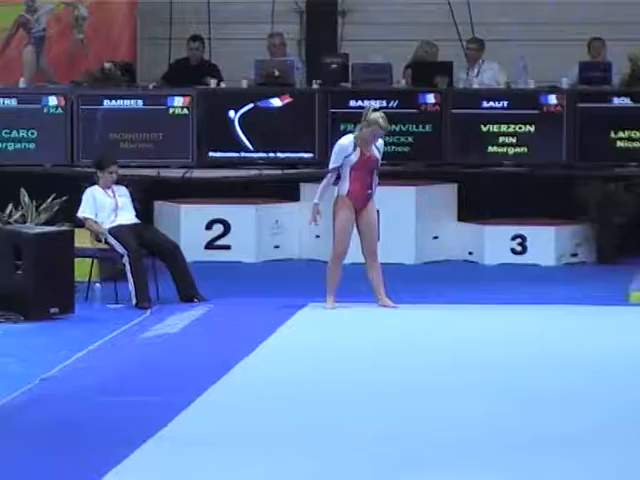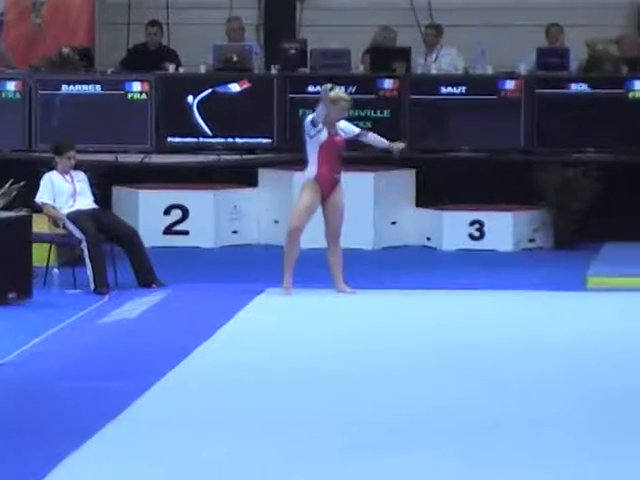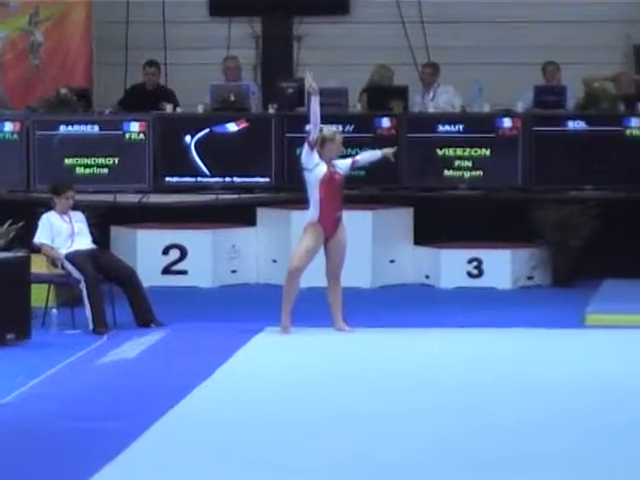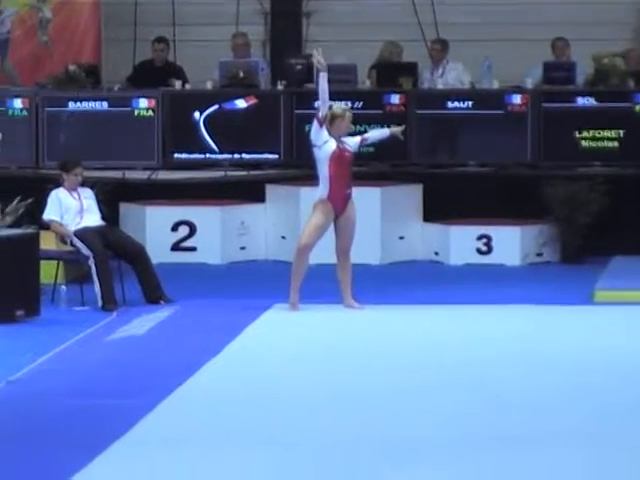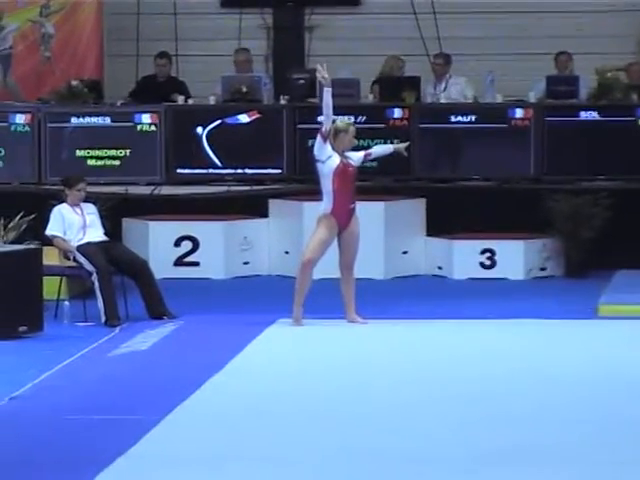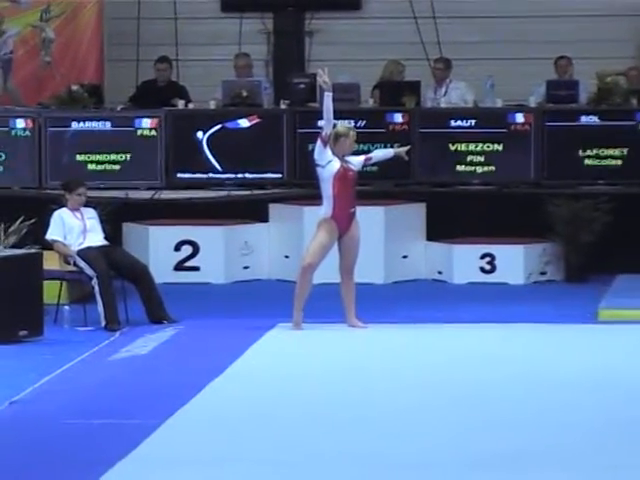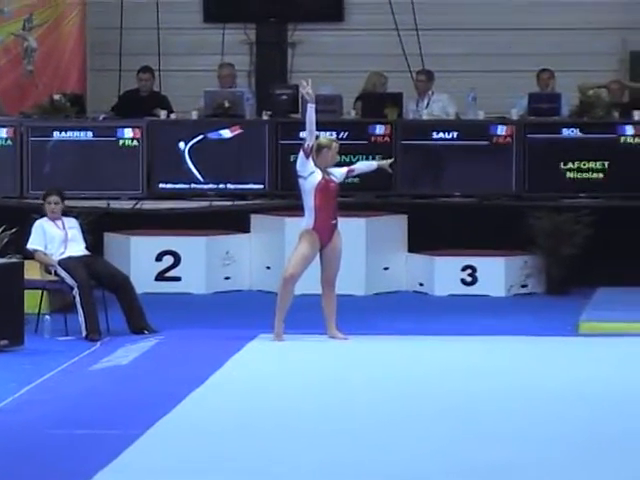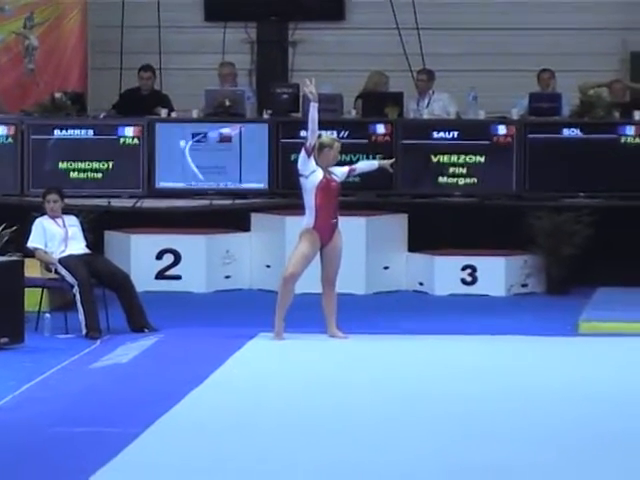
dt=0.4s
person 1, frame 1
left shoulder: (378, 144)
right shoulder: (345, 143)
right elbow: (331, 175)
right wrist: (317, 202)
left hip: (367, 202)
right hip: (346, 200)
left knee: (371, 252)
right knee: (340, 252)
left ankle: (381, 297)
right ankle: (330, 296)
person 1, frame 2
left shoulder: (342, 126)
right shoulder: (313, 124)
left elbow: (366, 135)
right elbow: (318, 118)
left wrist: (390, 145)
right wrist: (324, 107)
left hip: (334, 186)
right hip: (314, 183)
left knee: (334, 237)
right knee: (294, 228)
left ankle: (340, 283)
right ankle: (288, 281)
person 1, frame 3
left shoulder: (338, 166)
right shoulder: (311, 160)
left elbow: (362, 157)
right elbow: (314, 127)
left wrist: (383, 152)
right wrist: (314, 95)
left hip: (337, 226)
right hip: (316, 226)
left knee: (334, 275)
right knee: (295, 268)
left ankle: (338, 321)
right ankle: (285, 319)
person 1, frame 4
left shoulder: (348, 143)
right shoulder: (320, 137)
left elbow: (370, 136)
right elbow: (323, 104)
left wrist: (391, 131)
right wrist: (322, 72)
left hip: (346, 203)
right hip: (326, 203)
left knee: (344, 252)
right knee: (304, 245)
left ankle: (348, 298)
right ankle: (293, 296)
person 1, frame 5
left shoulder: (352, 157)
right shoulder: (324, 152)
left elbow: (373, 151)
right elbow: (327, 119)
left wrist: (395, 147)
right wrist: (327, 86)
left hip: (350, 217)
right hip: (330, 217)
left knee: (347, 267)
right knee: (308, 260)
left ankle: (351, 313)
right ankle: (297, 311)
person 1, frame 6
left shoulder: (352, 162)
right shoulder: (323, 156)
left elbow: (374, 155)
right elbow: (327, 124)
left wrist: (396, 151)
right wrist: (327, 91)
left hip: (350, 222)
right hip: (330, 222)
left knee: (348, 271)
right knee: (308, 265)
left ankle: (351, 317)
right ankle: (297, 316)
person 1, frame 7
left shoulder: (334, 174)
right shoulder: (305, 167)
left elbow: (356, 167)
right elbow: (310, 135)
left wrist: (379, 163)
right wrist: (311, 103)
left hip: (332, 234)
right hip: (311, 233)
left knee: (329, 283)
right knee: (289, 276)
left ankle: (332, 329)
right ankle: (278, 327)
person 1, frame 8
left shoulder: (335, 173)
right shoulder: (307, 166)
left elbow: (358, 167)
right elbow: (311, 135)
left wrist: (381, 163)
right wrist: (313, 102)
left hip: (333, 233)
right hip: (312, 232)
left knee: (329, 282)
right knee: (290, 275)
left ankle: (332, 328)
right ankle: (278, 326)
person 2, frame 1
left shoulder: (123, 190)
right shoulder: (91, 193)
right elbow: (88, 222)
right wrist: (104, 233)
left hip: (136, 225)
right hip: (114, 229)
left knee: (171, 247)
right knee: (133, 251)
left ankle: (189, 293)
right ankle: (141, 298)
person 2, frame 2
left shoulder: (81, 175)
right shoulder: (49, 178)
right elbow: (46, 207)
right wrist: (63, 218)
left hip: (94, 211)
right hip: (73, 214)
left knee: (129, 233)
right knee: (92, 236)
left ankle: (147, 278)
right ankle: (99, 284)
person 2, frame 3
left shoulder: (79, 215)
right shoulder: (48, 218)
right elbow: (45, 248)
left wrist: (95, 253)
right wrist: (61, 258)
left hip: (92, 251)
right hip: (71, 254)
left knee: (127, 272)
right knee: (91, 276)
left ankle: (146, 318)
right ankle: (98, 324)
person 2, frame 4
left shoulder: (88, 192)
right shoulder: (57, 195)
right elbow: (54, 225)
right wrist: (71, 235)
left hip: (101, 228)
right hip: (80, 231)
left knee: (137, 249)
right knee: (99, 253)
left ankle: (155, 294)
right ankle: (107, 301)
person 2, frame 5
left shoulder: (91, 207)
right shoulder: (59, 210)
right elbow: (56, 240)
right wrist: (74, 251)
left hip: (104, 242)
right hip: (83, 246)
left knee: (140, 264)
right knee: (102, 268)
left ankle: (158, 310)
right ankle: (110, 316)
person 2, frame 6
left shoulder: (91, 212)
right shoulder: (59, 215)
right elbow: (57, 245)
right wrist: (74, 255)
left hip: (104, 247)
right hip: (83, 251)
left knee: (140, 269)
right knee: (102, 273)
left ankle: (158, 314)
right ankle: (110, 321)
person 2, frame 7
left shoulder: (72, 222)
right shoulder: (40, 224)
right elbow: (38, 254)
right wrist: (55, 265)
left hip: (86, 257)
right hip: (64, 261)
left knee: (121, 279)
right knee: (83, 282)
left ankle: (139, 324)
right ankle: (91, 330)
person 2, frame 8
left shoulder: (73, 220)
right shoulder: (41, 223)
right elbow: (38, 253)
right wrist: (56, 262)
left hip: (86, 255)
right hip: (65, 259)
left knee: (122, 277)
right knee: (83, 280)
left ankle: (139, 323)
right ankle: (91, 328)
